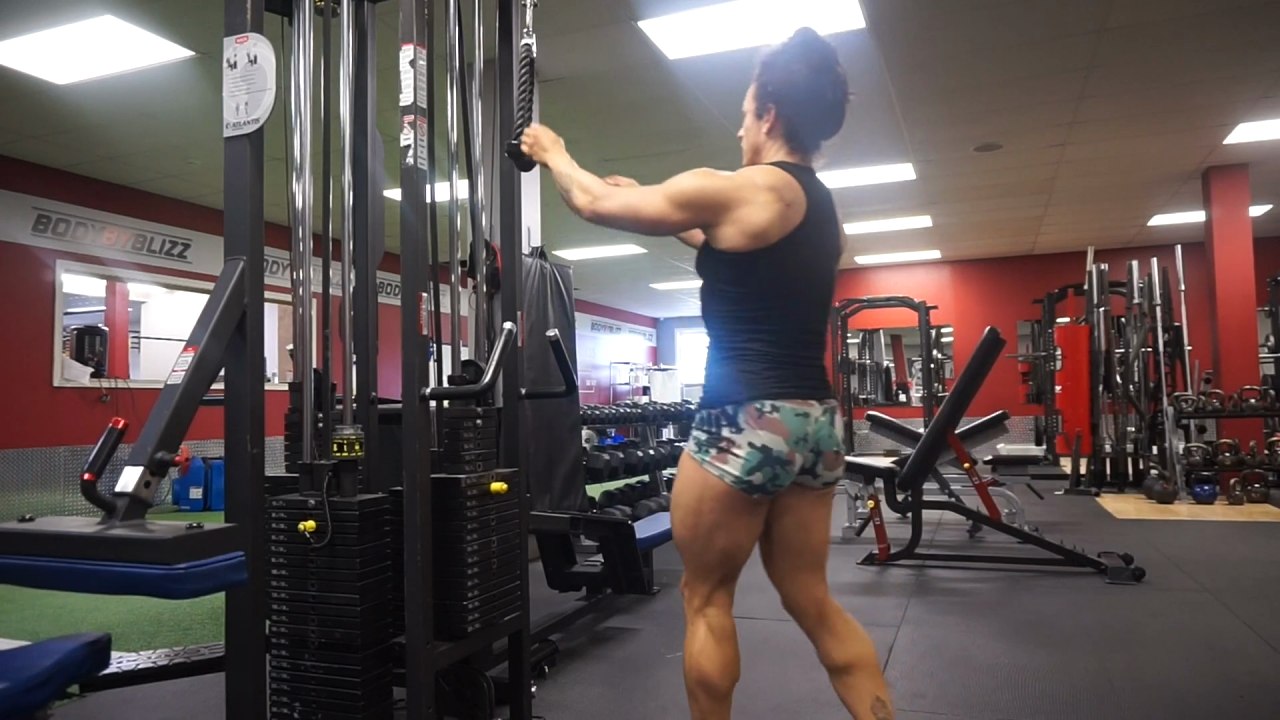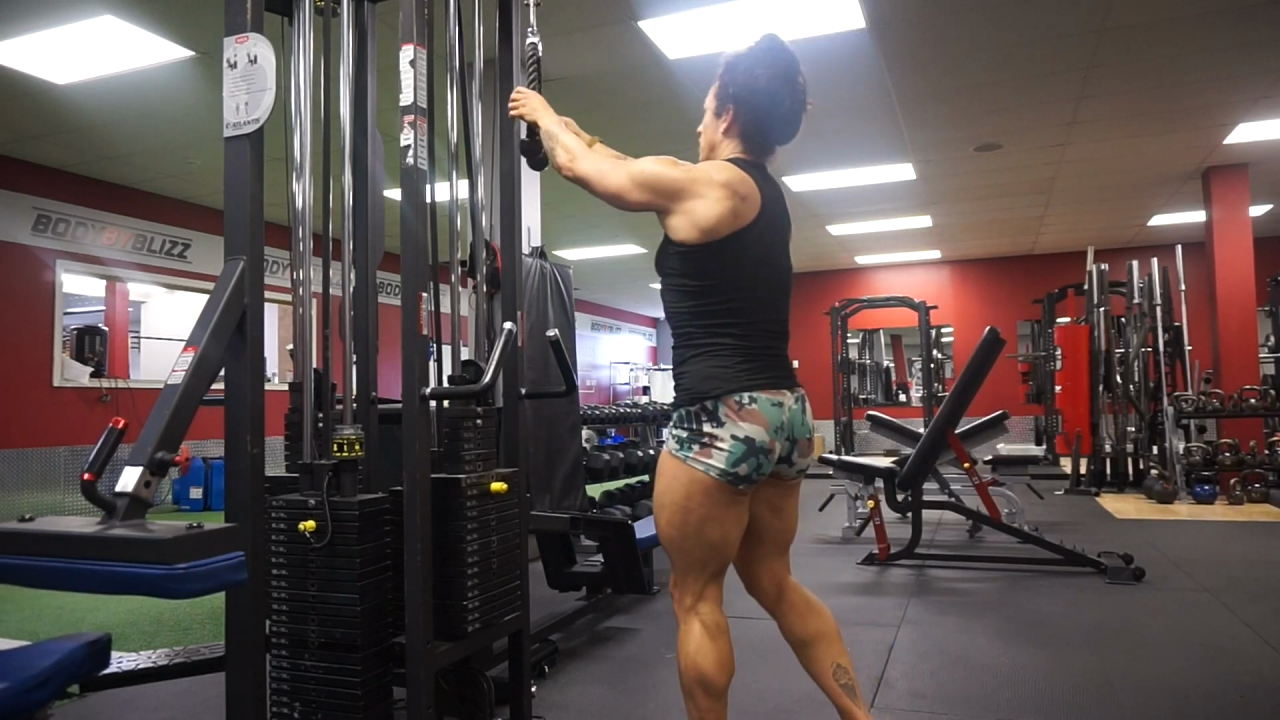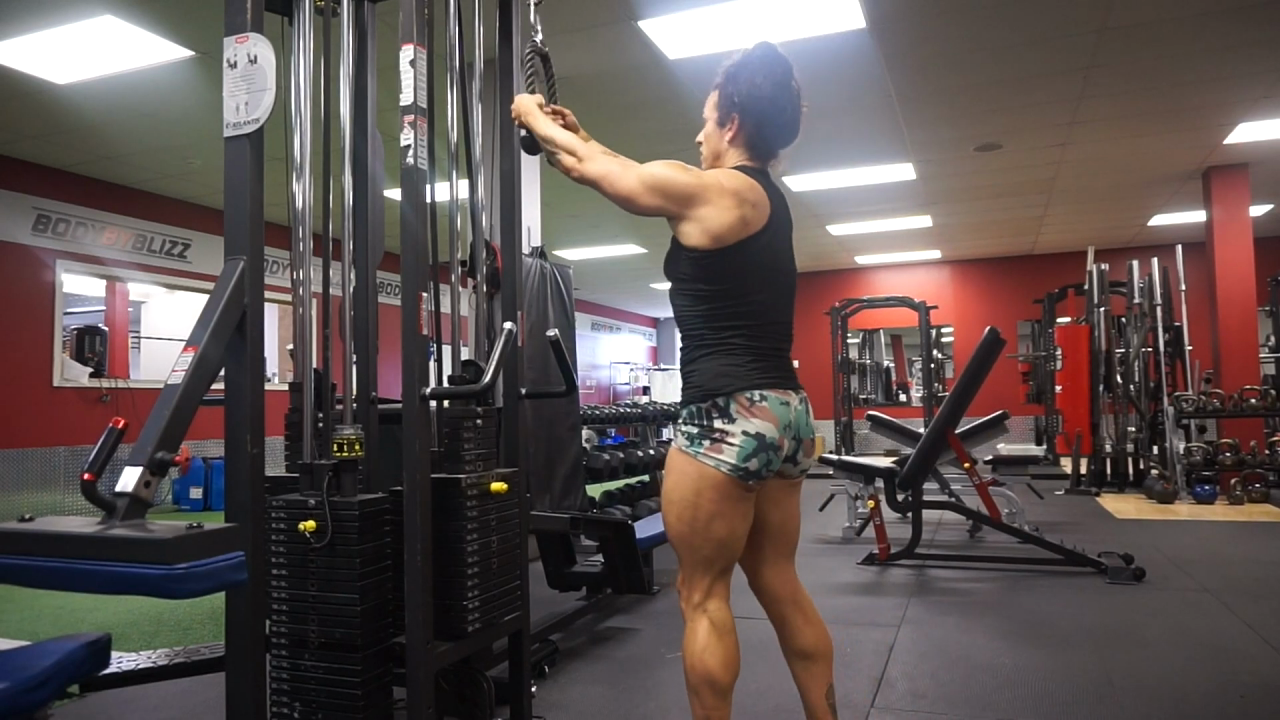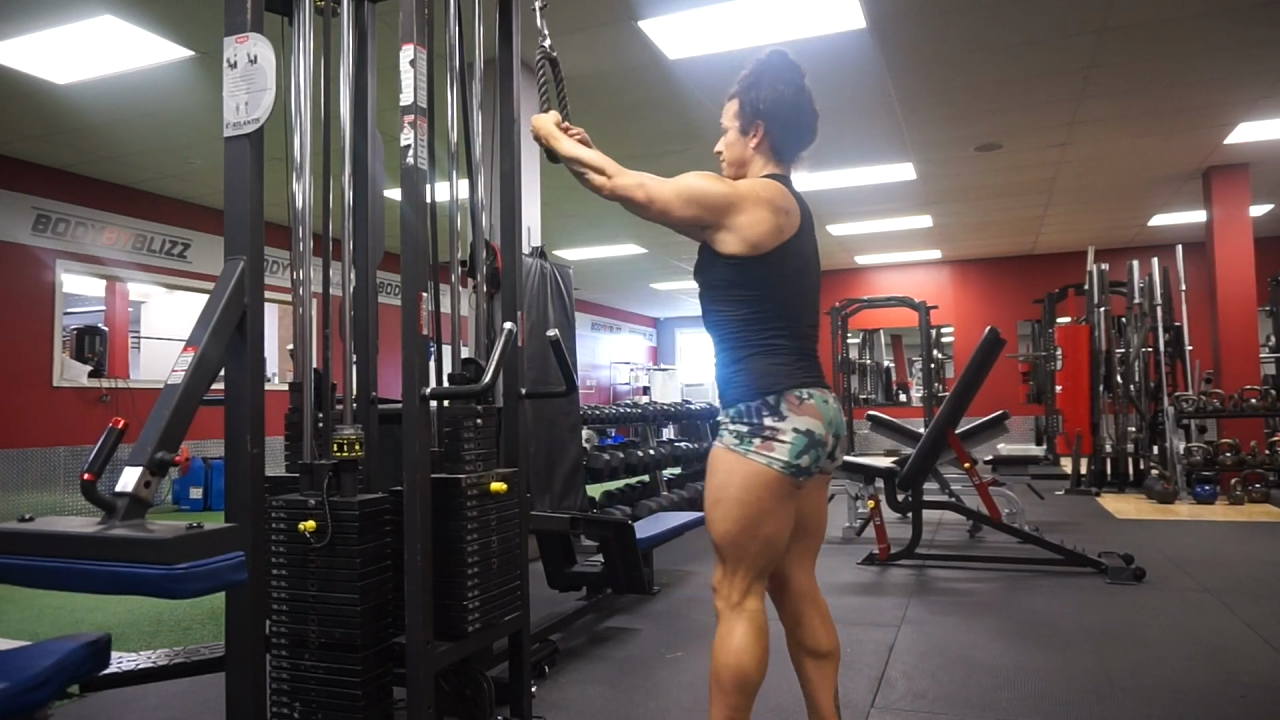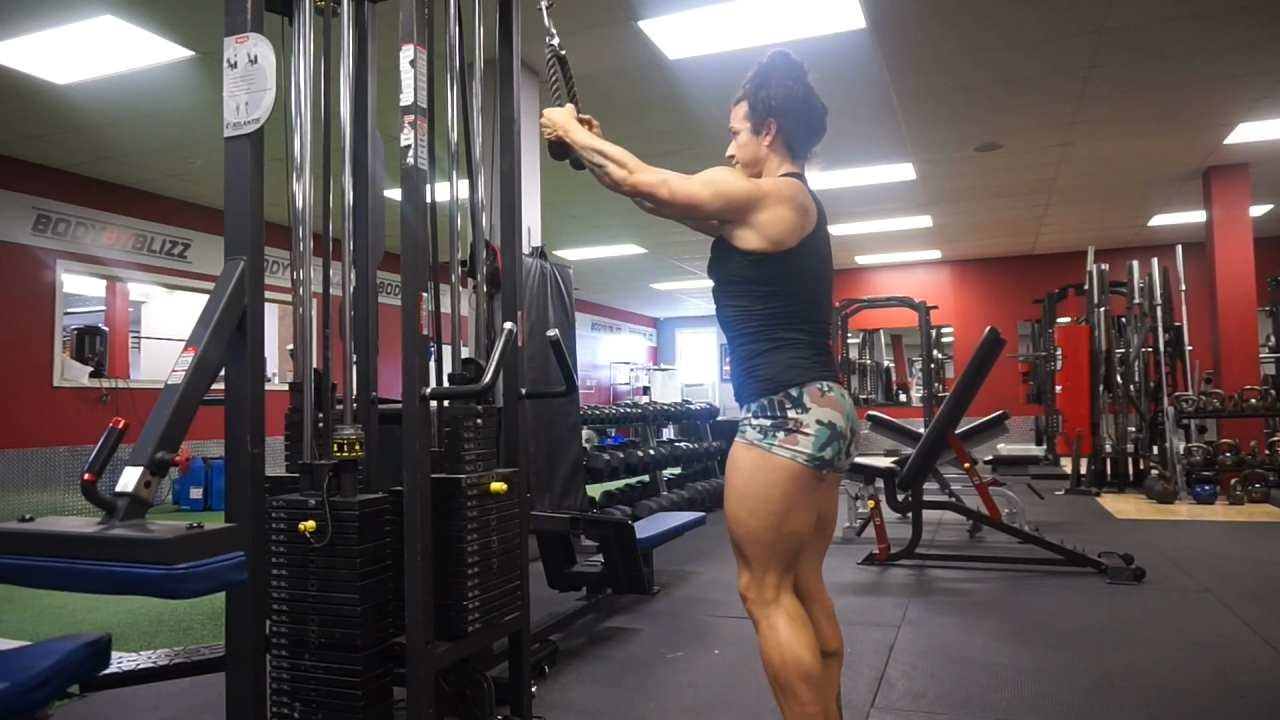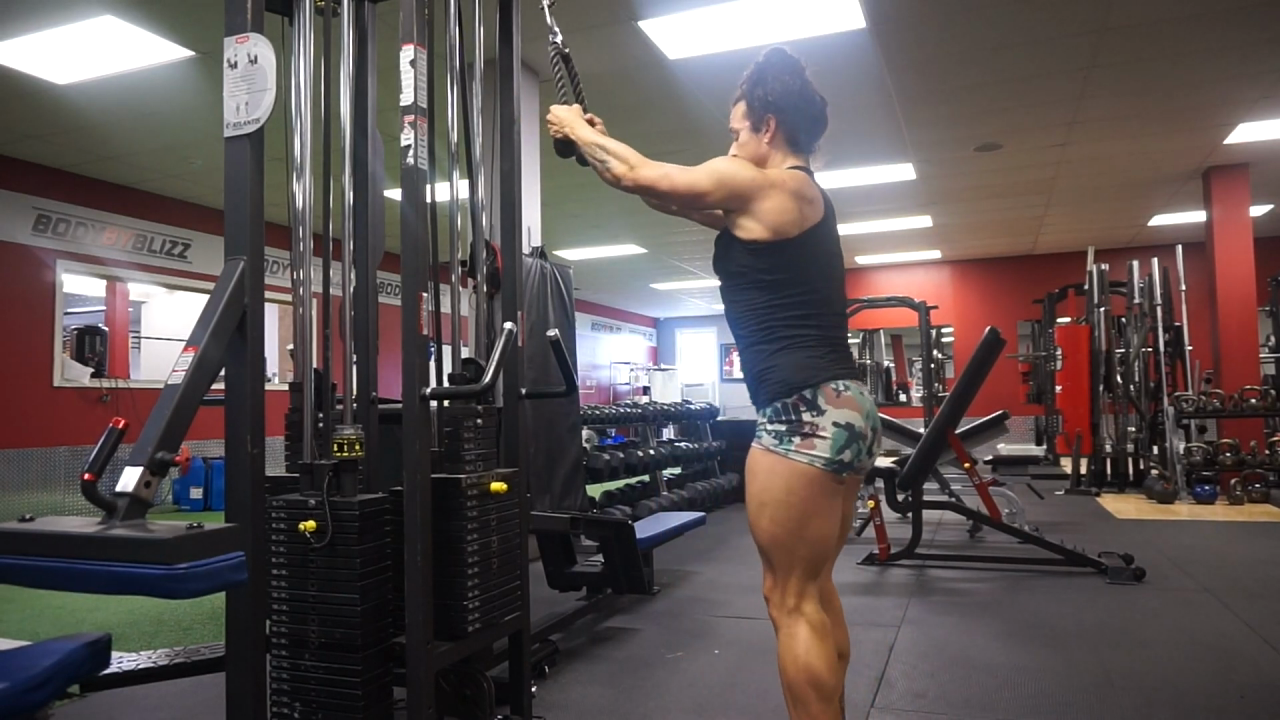
dt=0.3s
person 1, frame 1
left shoulder: (738, 191)
right shoulder: (821, 210)
left elbow: (598, 203)
left wrist: (555, 155)
right wrist: (656, 204)
left hip: (744, 424)
right hip: (814, 421)
left knee: (705, 601)
right knee: (812, 601)
person 1, frame 2
left shoulder: (698, 184)
right shoulder: (766, 197)
left elbow: (573, 166)
left wrist: (540, 114)
right wrist: (589, 139)
left hip: (722, 418)
right hip: (782, 411)
left knee: (695, 599)
right knee: (773, 583)
person 1, frame 3
left shoulder: (709, 191)
right shoulder: (764, 199)
left elbow: (588, 170)
right elbow: (629, 174)
left wrist: (534, 121)
right wrist: (578, 133)
left hip: (728, 418)
right hip: (783, 412)
left knee: (703, 597)
right knee: (779, 588)
person 1, frame 4
left shoulder: (740, 199)
right shoulder: (782, 206)
left elbow: (618, 185)
right elbow: (647, 193)
left wrist: (552, 138)
right wrist: (590, 151)
left hip: (767, 416)
right hip: (806, 412)
left knee: (736, 594)
right knee: (796, 588)
person 1, frame 5
left shoulder: (760, 195)
right shoulder: (789, 204)
left elbow: (641, 180)
right elbow: (662, 196)
left wrist: (570, 133)
right wrist: (595, 146)
left hip: (786, 412)
right hip: (816, 409)
left knee: (767, 593)
right knee: (801, 589)
person 1, frame 6
left shoulder: (762, 186)
right shoulder: (793, 198)
left elbow: (636, 176)
right elbow: (671, 198)
left wrist: (573, 128)
right wrist: (602, 141)
left hip: (803, 412)
right hip: (836, 409)
left knee: (791, 600)
right knee: (812, 592)
